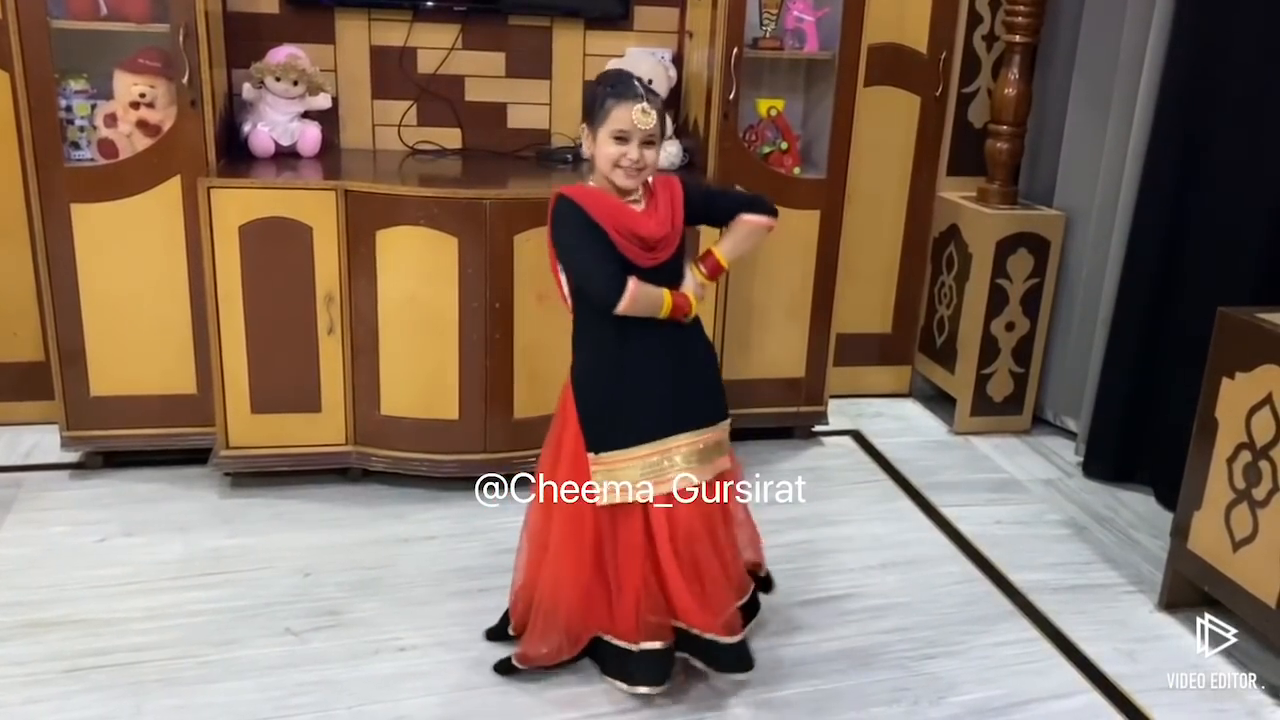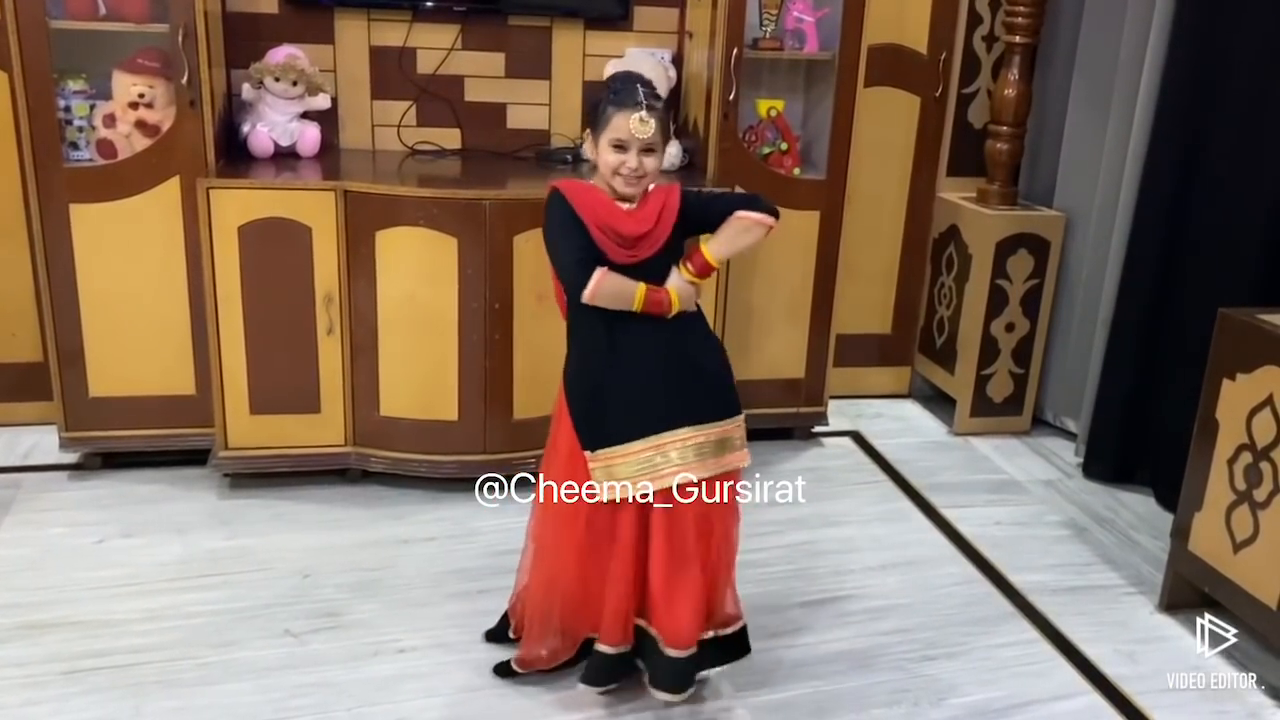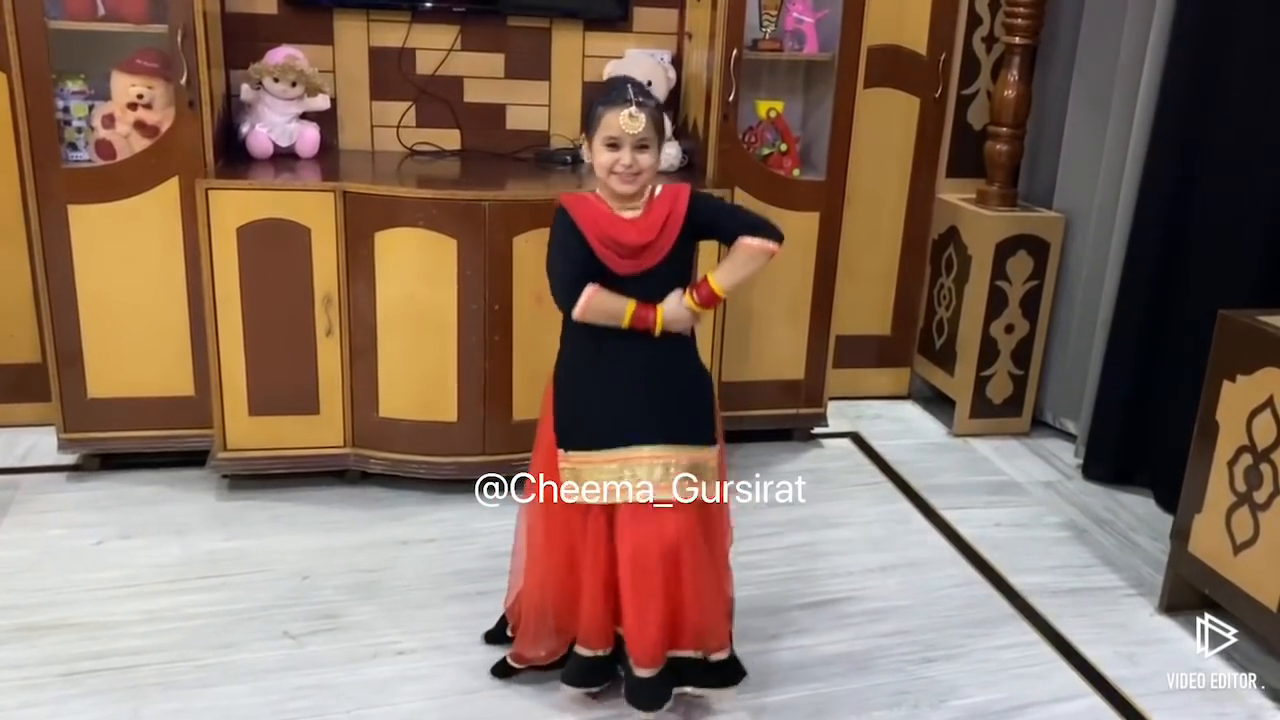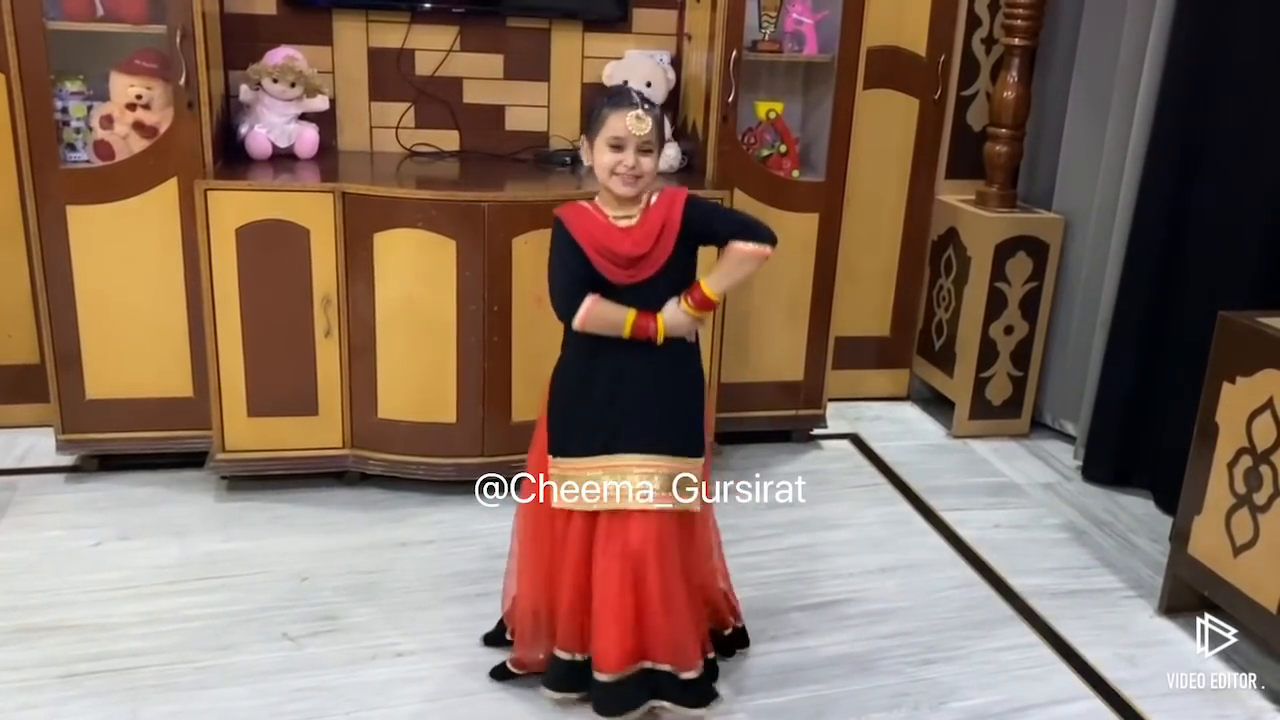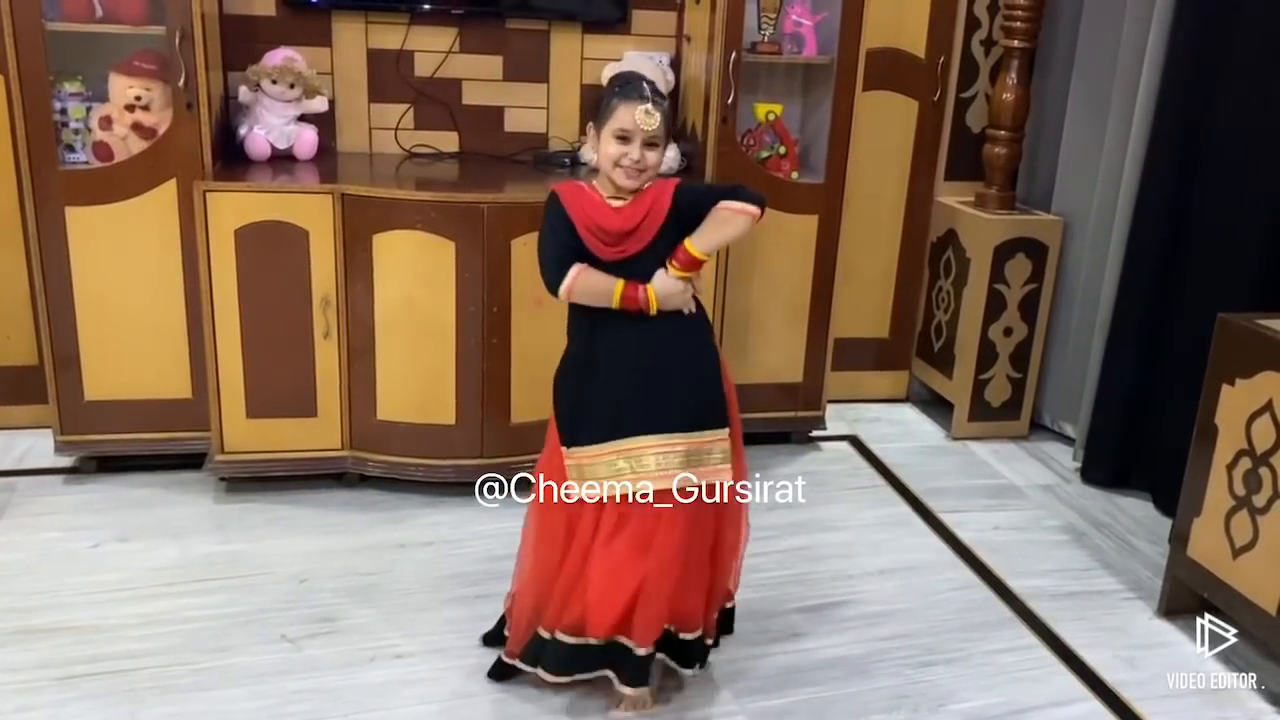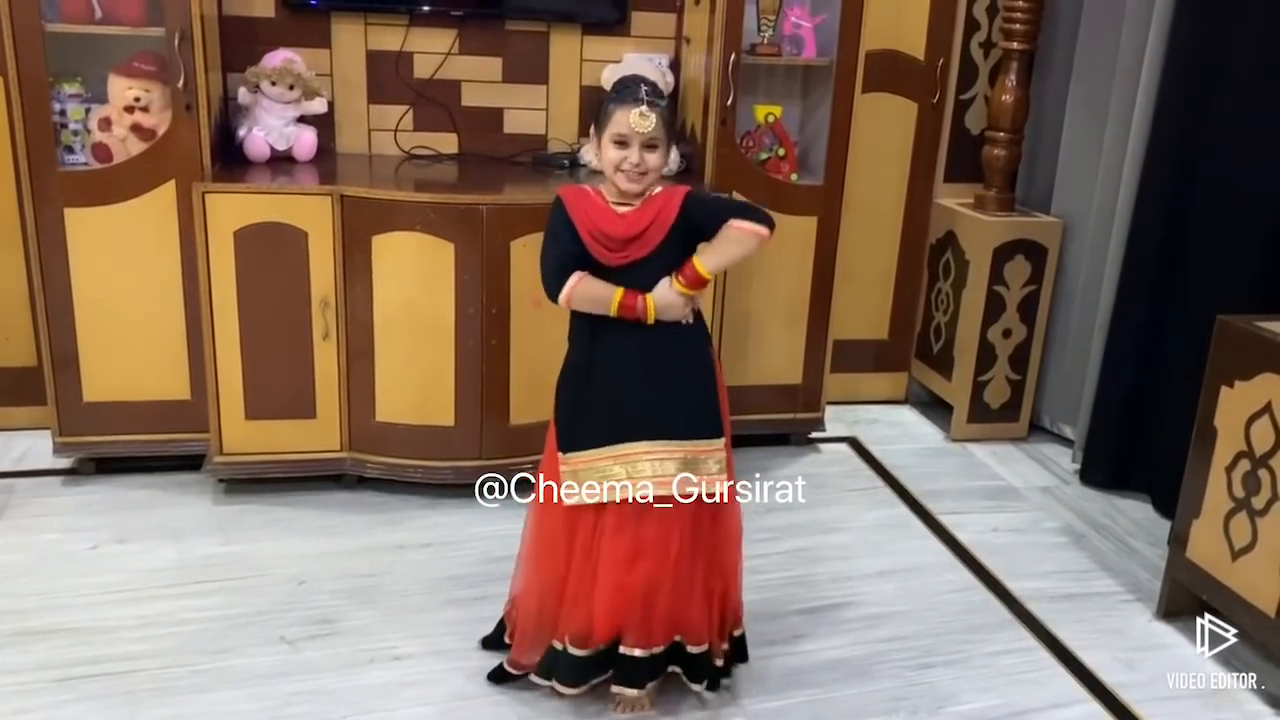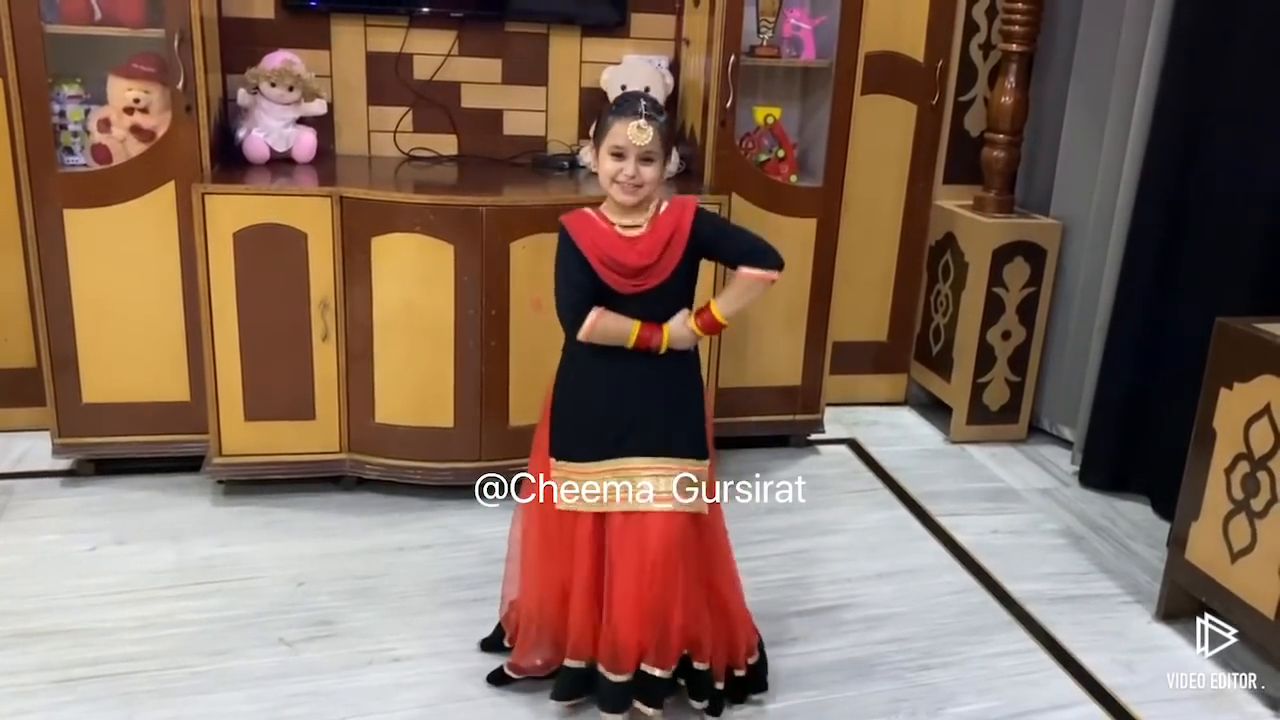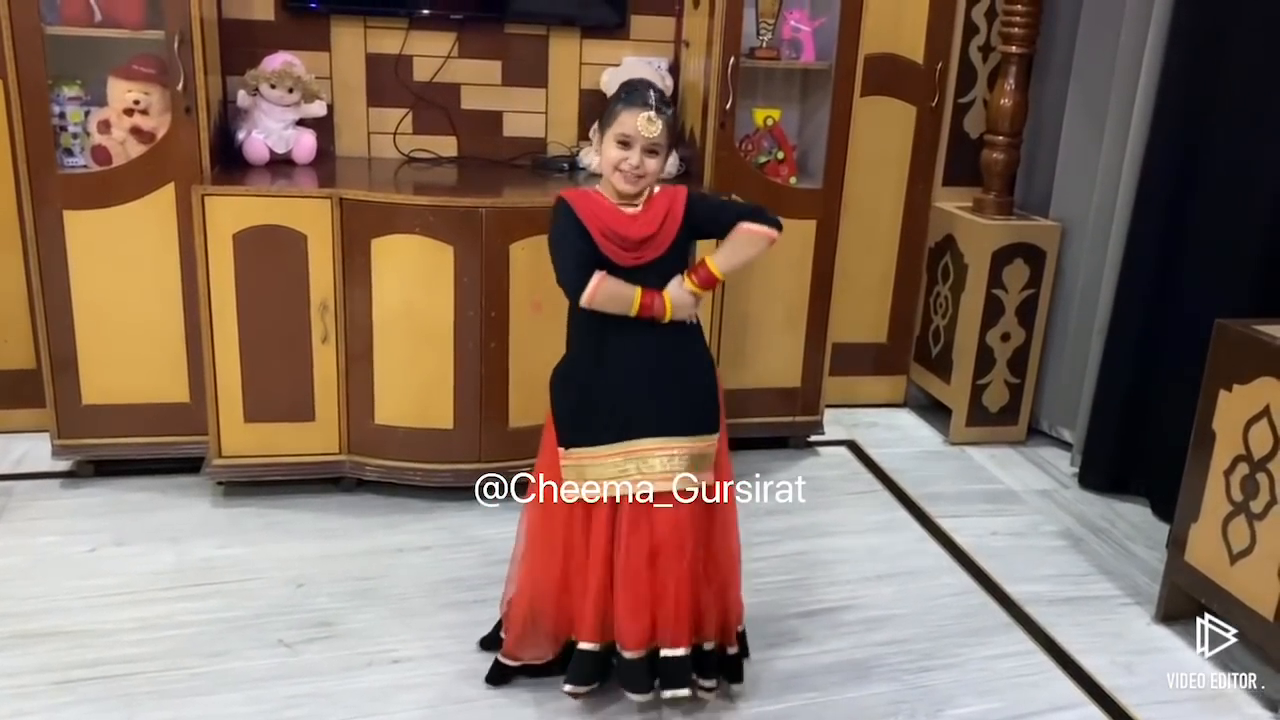
dt=0.2s
person 1, frame 1
left shoulder: (675, 195)
right shoulder: (573, 208)
left elbow: (760, 212)
right elbow: (612, 291)
left wrist: (707, 269)
right wrist: (681, 301)
left hip: (682, 386)
right hip: (609, 391)
left knee: (690, 514)
right knee: (602, 518)
left ankle: (703, 627)
right ankle: (612, 632)
person 1, frame 2
left shoulder: (675, 203)
right shoulder: (566, 203)
left elbow: (759, 213)
right elbow: (582, 282)
left wrist: (694, 269)
right wrist: (663, 300)
left hip: (688, 387)
right hip: (606, 392)
left knee: (686, 518)
right knee: (601, 520)
left ankle: (680, 642)
right ankle: (596, 636)
person 1, frame 3
left shoulder: (683, 206)
right shoulder: (573, 214)
left elbow: (764, 237)
right elbow: (572, 299)
left wrist: (698, 300)
right wrist: (655, 317)
left hip: (670, 401)
right hip: (589, 404)
left knee: (668, 532)
right knee: (585, 529)
left ankle: (665, 654)
right ankle: (582, 642)
person 1, frame 4
left shoulder: (681, 212)
right shoulder: (571, 224)
left elbow: (757, 238)
right elbow: (573, 306)
left wrist: (697, 302)
right wrist: (655, 324)
left hip: (664, 409)
right hip: (587, 405)
left knee: (651, 539)
right knee: (575, 534)
left ankle: (658, 667)
right ankle: (570, 650)
person 1, frame 5
left shoulder: (675, 200)
right shoulder: (566, 203)
left elbow: (745, 204)
right elbow: (560, 277)
left wrist: (680, 266)
right wrist: (647, 297)
left hip: (680, 392)
right hip: (596, 393)
left knee: (665, 526)
right knee: (583, 520)
left ankle: (640, 655)
right ankle: (567, 637)
person 1, frame 6
left shoulder: (680, 206)
right shoulder: (571, 208)
left elbow: (755, 222)
right elbow: (558, 284)
left wrist: (687, 283)
right wrist: (646, 305)
left hip: (678, 400)
right hip: (596, 399)
left knee: (664, 529)
right knee: (584, 526)
left ankle: (643, 659)
right ankle: (569, 644)
person 1, frame 7
left shoulder: (686, 221)
right shoulder: (577, 231)
left elbow: (764, 263)
right elbow: (579, 318)
left wrist: (704, 322)
right wrist: (661, 335)
left hip: (666, 415)
right hip: (588, 413)
left knee: (664, 545)
right knee: (579, 539)
right ankle: (573, 652)
person 1, frame 8
left shoulder: (681, 206)
right shoulder: (571, 210)
left elbow: (763, 224)
right elbow: (583, 284)
left wrist: (697, 282)
right wrist: (661, 306)
left hip: (674, 398)
right hip: (594, 398)
left knee: (668, 528)
right knee: (585, 524)
left ankle: (661, 649)
right ankle: (583, 643)
